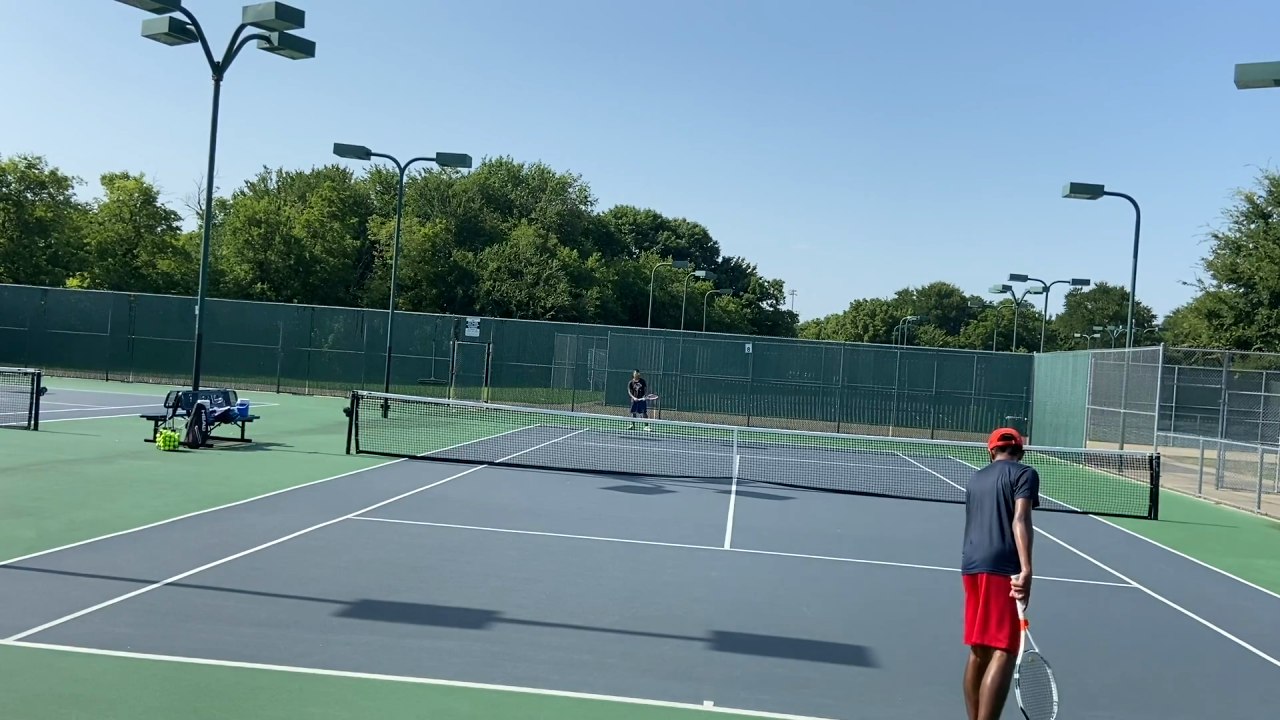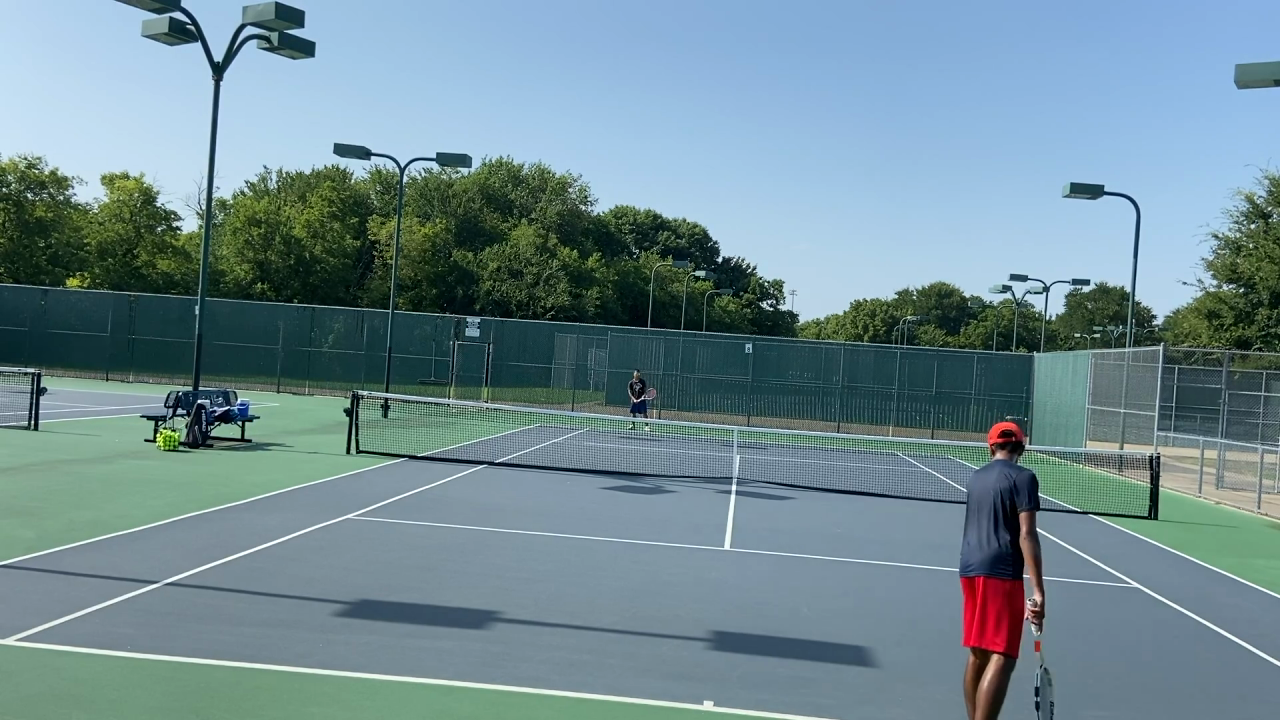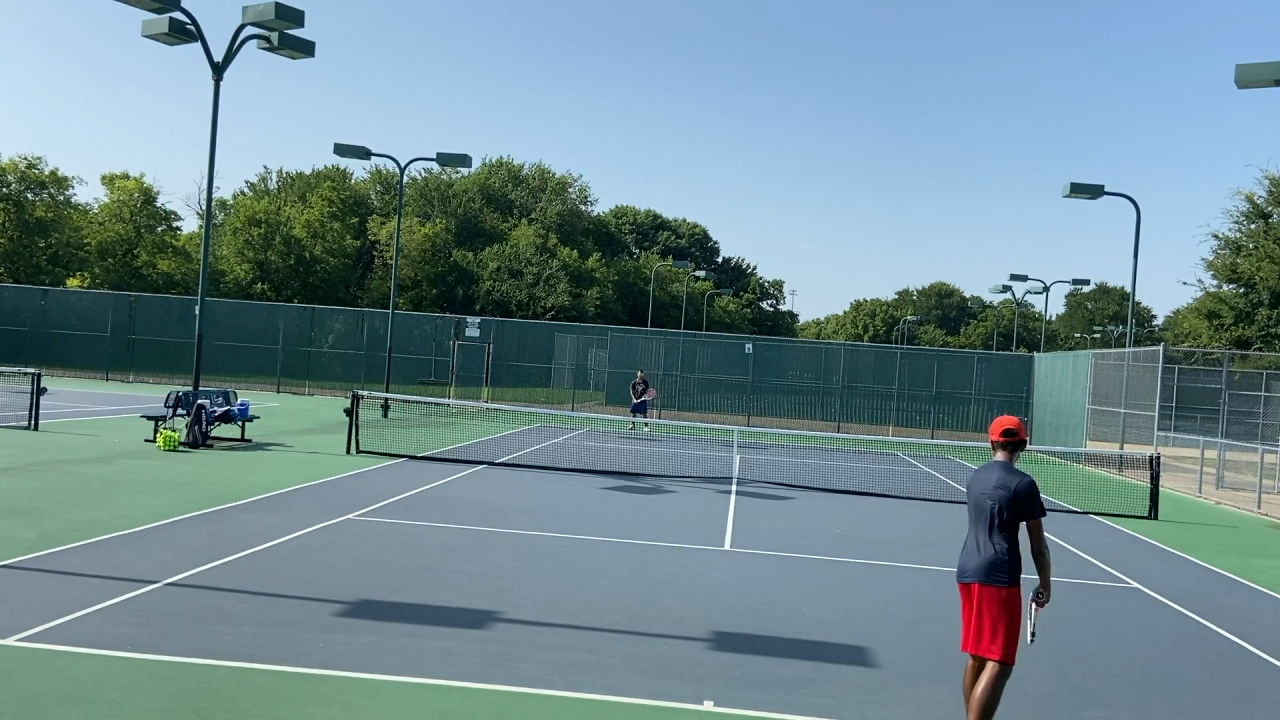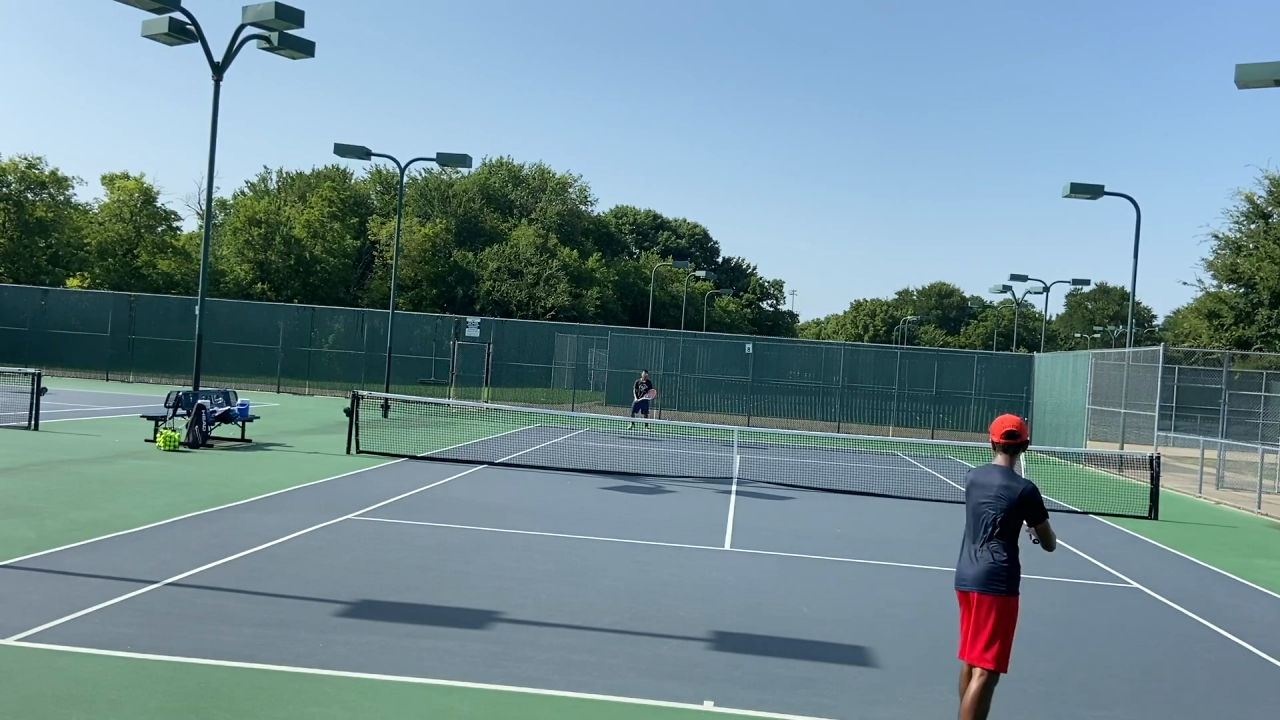
dt=0.2s
person 1, frame 1
left shoulder: (976, 479)
right shoulder: (1024, 473)
right elbow: (1021, 520)
right wrist: (1026, 569)
left hip: (971, 566)
right hip: (1002, 568)
left knee: (979, 651)
right knee: (1003, 654)
person 1, frame 2
left shoulder: (976, 477)
right shoulder: (1023, 477)
right elbow: (1027, 535)
right wrist: (1038, 590)
left hip: (970, 567)
right hip: (1001, 571)
left knee: (978, 653)
right knee: (1001, 658)
person 1, frame 3
left shoulder: (975, 476)
right shoulder: (1022, 483)
right elbow: (1037, 543)
right wrist: (1046, 585)
left hip: (968, 572)
right hip: (998, 577)
left knee: (977, 656)
right knee: (997, 664)
person 1, frame 4
left shoulder: (973, 477)
right shoulder: (1024, 489)
right elbow: (1048, 543)
right wrist: (1043, 533)
left hip: (966, 578)
right hip: (997, 583)
left knee: (971, 661)
right knee: (986, 672)
